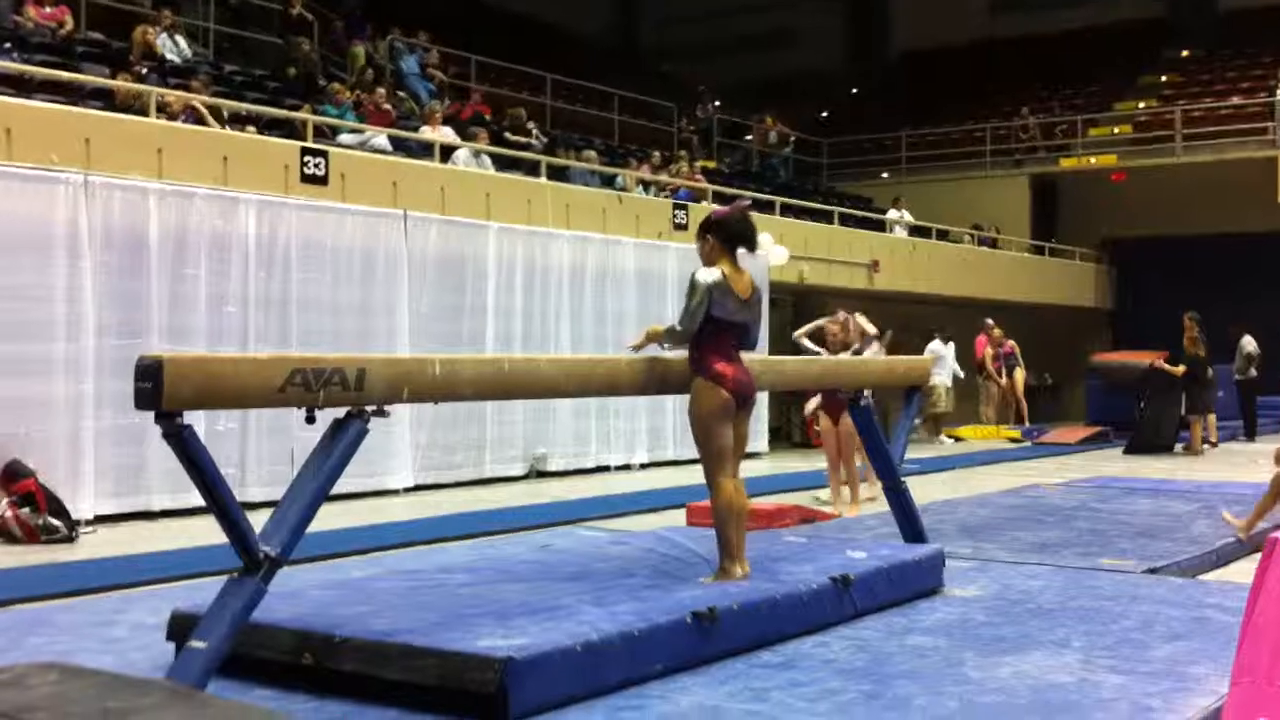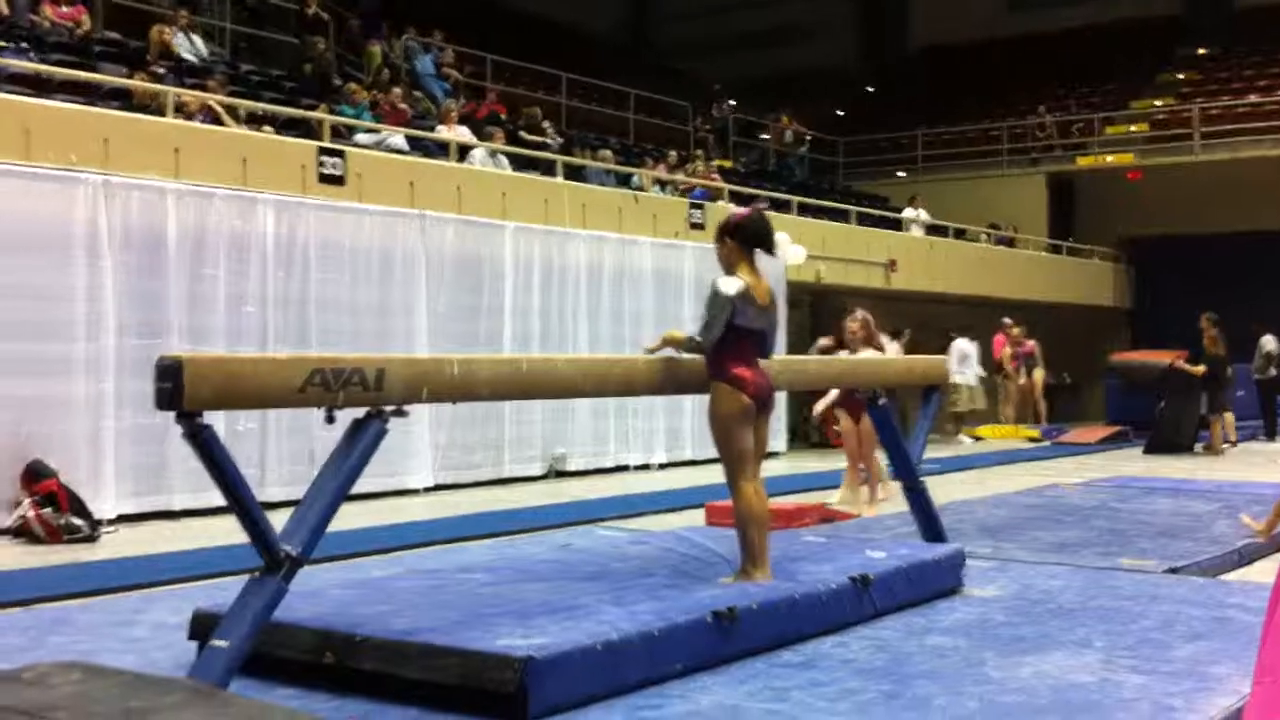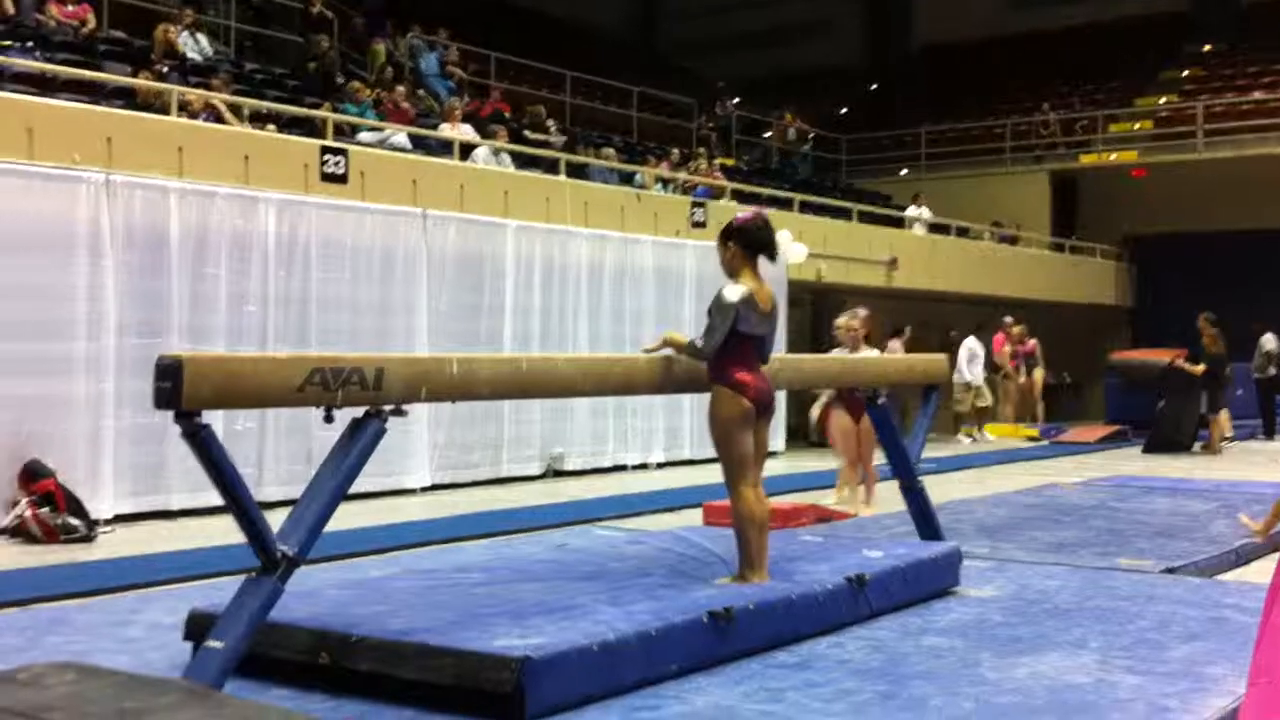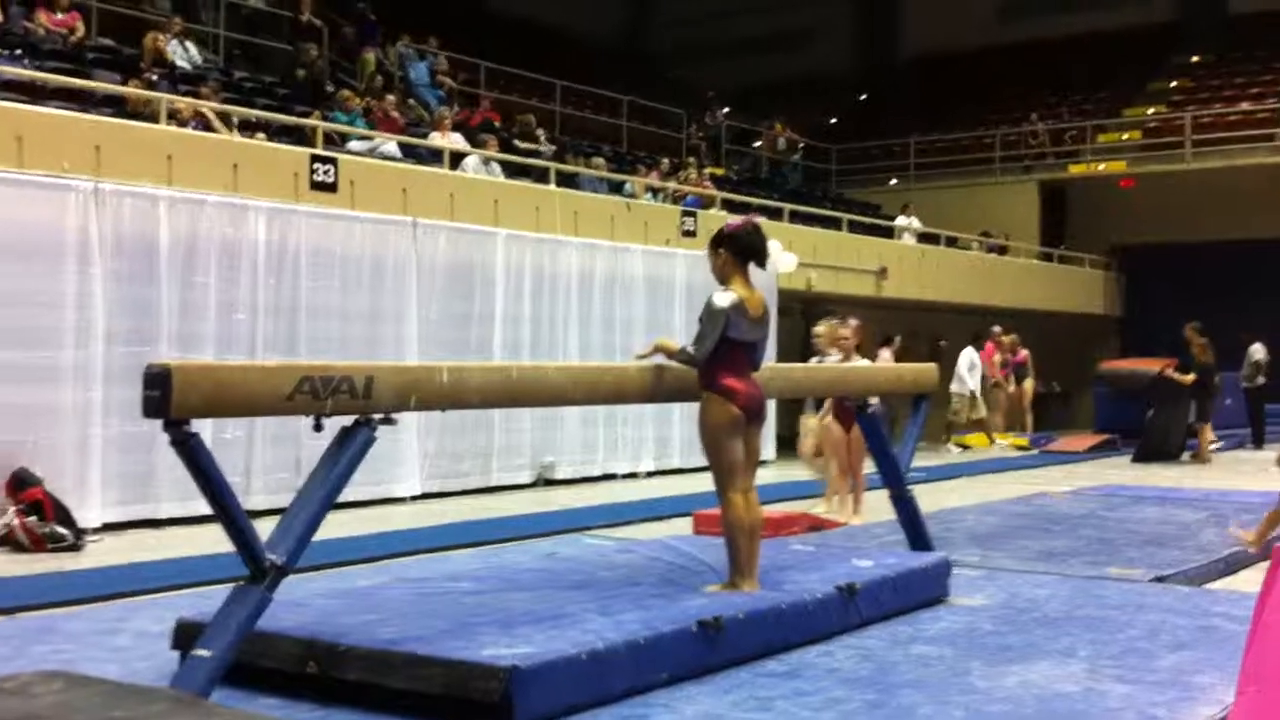
dt=0.1s
person 1, frame 1
left shoulder: (707, 278)
right shoulder: (751, 286)
left elbow: (684, 330)
left wrist: (652, 335)
left hip: (713, 382)
right hip: (742, 380)
left knee: (718, 476)
right knee: (732, 474)
left ankle: (729, 566)
right ankle: (739, 560)
person 1, frame 2
left shoulder: (728, 286)
right shoulder: (768, 291)
left elbow: (704, 342)
left wrist: (669, 339)
left hip: (733, 386)
right hip: (760, 384)
left knee: (740, 479)
right knee: (753, 477)
left ankle: (752, 568)
right ankle: (762, 564)
person 1, frame 3
left shoulder: (731, 293)
right shoulder: (769, 296)
left elbow: (706, 349)
left wrist: (670, 340)
right wrist: (739, 349)
left hip: (734, 391)
right hip: (761, 388)
left knee: (740, 484)
right knee: (753, 482)
left ankle: (748, 572)
right ankle: (760, 567)
person 1, frame 4
left shoulder: (722, 300)
right shoulder: (761, 303)
left elbow: (698, 355)
left wrist: (661, 347)
left hip: (724, 397)
right hip: (752, 395)
left knee: (730, 491)
right knee: (747, 489)
left ankle: (738, 579)
right ankle: (750, 575)
person 2, frame 1
left shoulder: (853, 353)
right shoulder: (822, 354)
left elbow: (872, 333)
right elbow: (797, 336)
left wrist: (858, 318)
right wrist: (820, 322)
left hip: (846, 408)
right hip: (826, 409)
left knee: (848, 460)
right knee: (832, 461)
left ankle: (854, 503)
right ankle: (837, 503)
person 2, frame 2
left shoulder: (873, 354)
right shoulder: (841, 355)
left wrist: (878, 336)
right wrist: (820, 346)
left hip: (867, 408)
right hip: (846, 408)
left knee: (868, 459)
right knee: (852, 460)
left ankle: (871, 502)
right ankle: (854, 502)
person 2, frame 3
left shoulder: (873, 355)
right shoulder: (840, 354)
left hip: (867, 408)
right hip: (846, 408)
left knee: (866, 459)
right knee: (850, 460)
left ankle: (867, 502)
right ankle: (850, 500)
person 2, frame 4
left shoulder: (865, 365)
left elbow: (873, 395)
right wrist: (825, 416)
left hip: (857, 417)
right hip: (838, 418)
left knee: (856, 469)
right knee: (840, 469)
left ankle: (856, 511)
right ankle: (841, 510)
